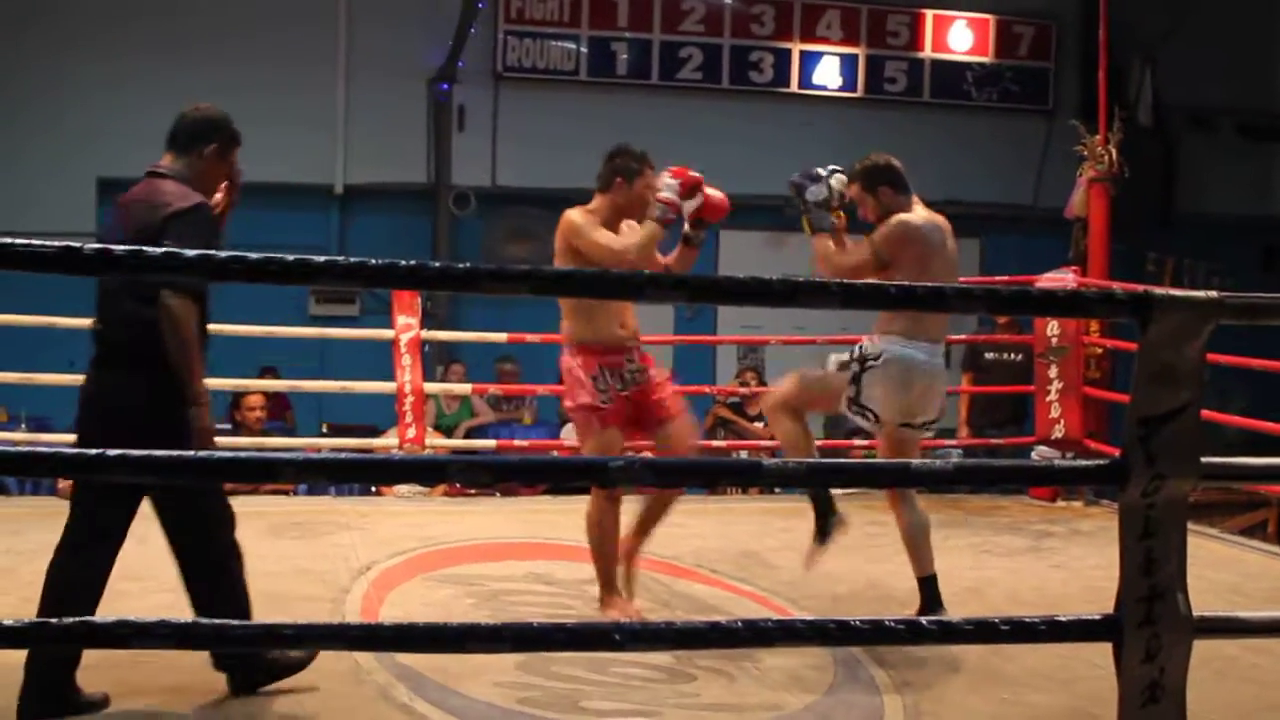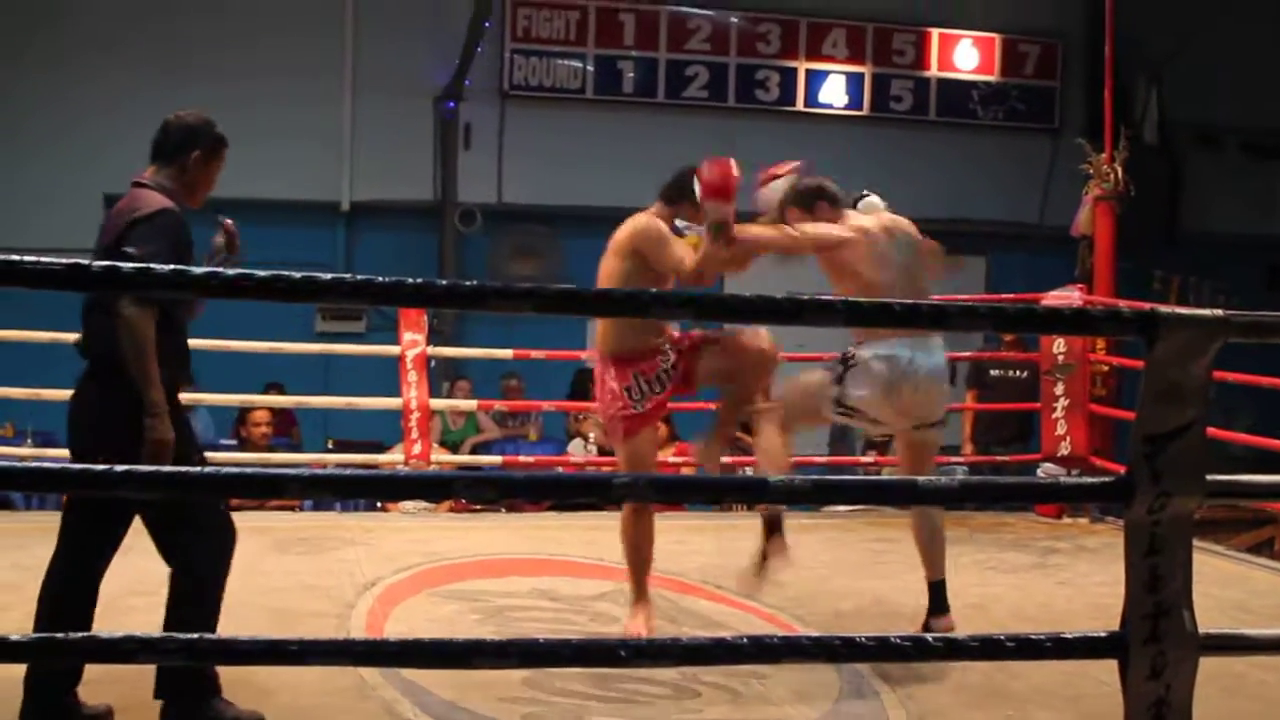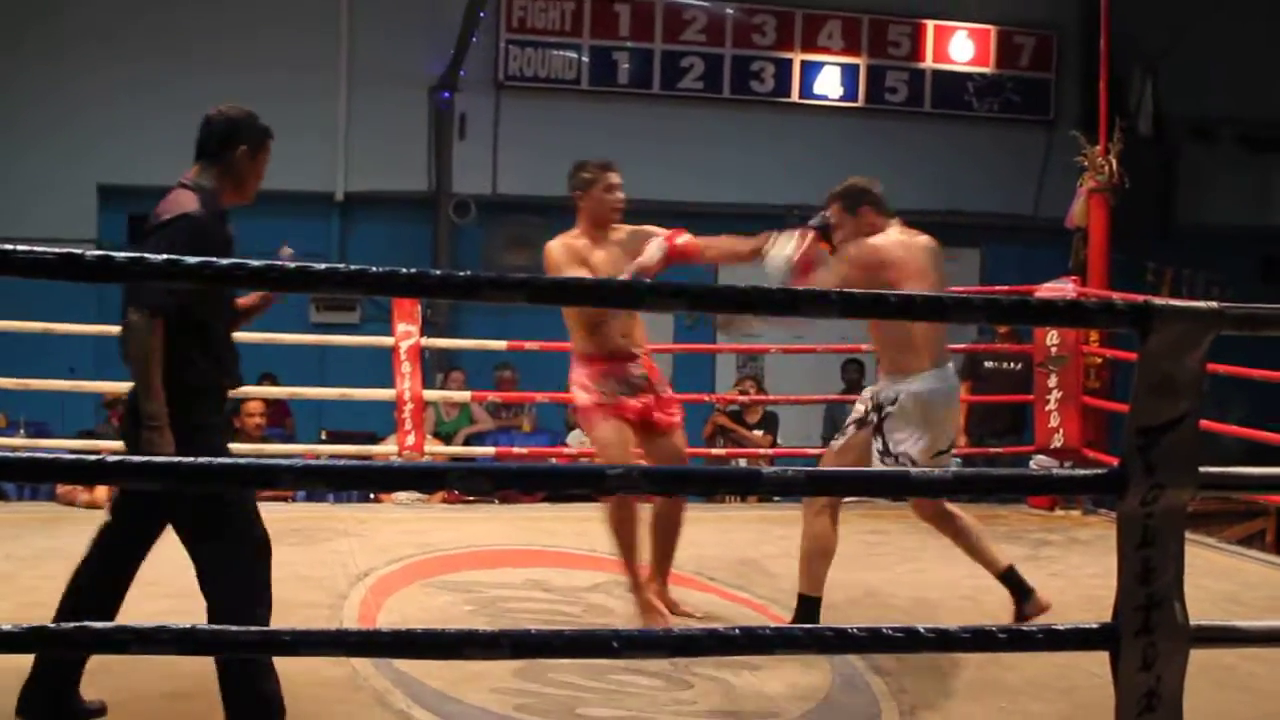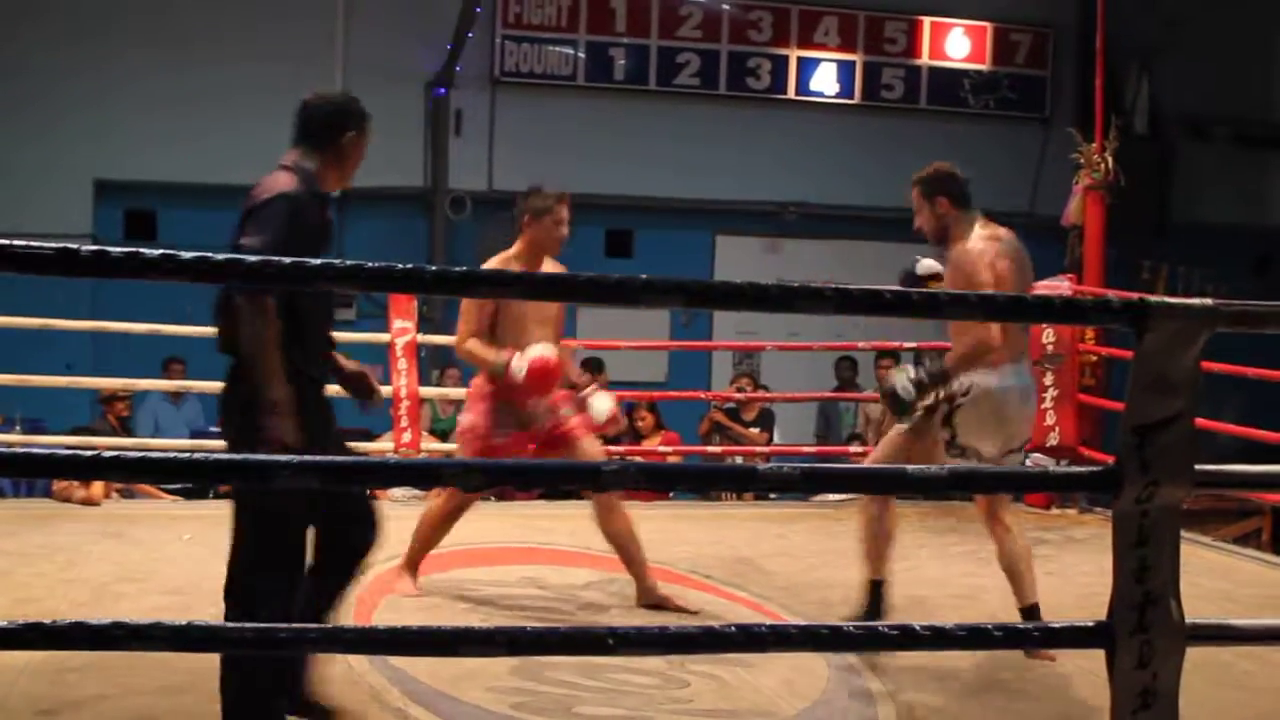
dt=0.3s
person 1, frame 1
left shoulder: (132, 202)
right shoulder: (186, 207)
right elbow: (176, 303)
left wrist: (220, 213)
right wrist: (197, 401)
left hip: (107, 386)
right hip: (152, 393)
left knee: (91, 533)
right knee: (204, 529)
right ankle: (245, 660)
person 1, frame 2
left shoulder: (127, 211)
right shoulder: (160, 216)
right elbow: (134, 312)
left wrist: (216, 267)
right wrist: (157, 412)
left hip: (97, 404)
right hip: (131, 409)
left knee: (82, 549)
right knee: (203, 539)
person 1, frame 3
left shoulder: (200, 218)
right shoulder: (188, 220)
right elbow: (143, 321)
left wrist: (259, 300)
right wrist: (156, 426)
left hip: (184, 417)
right hip: (183, 421)
left knee: (119, 552)
right knee: (238, 560)
person 1, frame 4
left shoulder: (297, 199)
right shoulder: (288, 199)
right elbow: (253, 300)
left wrist: (336, 366)
right wrist: (274, 408)
left hip: (298, 402)
right hip: (276, 408)
left knee: (352, 527)
right knee: (267, 556)
person 2, frame 1
left shoulder: (907, 228)
right shoulder: (932, 225)
left elbow: (835, 270)
right elbow: (863, 261)
left wrist: (817, 217)
right wrist: (835, 208)
left hip: (893, 360)
right hip: (930, 368)
left knee: (778, 401)
right knee: (898, 487)
left ankle: (824, 511)
right ankle: (932, 603)
person 2, frame 2
left shoulder: (832, 235)
right shoulder: (897, 227)
left elbow: (763, 238)
right elbow: (935, 256)
left hip: (881, 365)
right hip: (930, 363)
left knee: (776, 418)
right ankle: (938, 611)
person 2, frame 3
left shoulder: (876, 251)
right shoulder: (925, 245)
left elbow: (809, 290)
left hip: (904, 397)
right hip: (936, 392)
left knee: (820, 499)
right knee: (931, 505)
left ankle: (806, 621)
right ankle: (1021, 593)
person 2, frame 4
left shoulder: (967, 253)
right shoulder: (1004, 240)
left elbow: (985, 338)
left wrist: (929, 376)
right wrist: (944, 284)
left hip: (980, 389)
right hip: (1016, 386)
right knee: (998, 513)
left ankle: (873, 610)
right ankle: (1035, 630)
person 3, frame 1
left shoulder: (628, 229)
right shoulder: (577, 222)
left elbow: (671, 272)
right elbow: (631, 261)
left wrist: (689, 230)
right wrist: (663, 215)
left hip: (634, 359)
right hip: (592, 366)
left knee: (683, 457)
right knee: (610, 484)
left ankle: (631, 548)
right ankle: (609, 592)
person 3, frame 2
left shoulder: (662, 234)
right shoulder: (645, 229)
left elbow: (703, 271)
right elbow: (698, 274)
right wrist: (718, 222)
left hip: (665, 354)
right hip: (626, 373)
left knee: (759, 349)
right knee: (641, 493)
left ankle: (718, 438)
right ankle: (639, 603)
person 3, frame 3
left shoulder: (636, 236)
right shoulder: (560, 250)
left elbow: (697, 249)
right elbow: (589, 304)
right wrist: (641, 266)
left hip: (643, 371)
right hip: (599, 376)
left ankle: (658, 587)
right ankle: (637, 587)
person 3, frame 4
left shoulder: (557, 273)
right shoulder: (493, 273)
right elbow: (465, 343)
left wrist: (586, 390)
right wrist: (509, 365)
left hip: (548, 399)
right hip: (497, 399)
left knee: (603, 485)
right knee: (459, 495)
left ankle: (646, 587)
right ankle: (409, 567)
